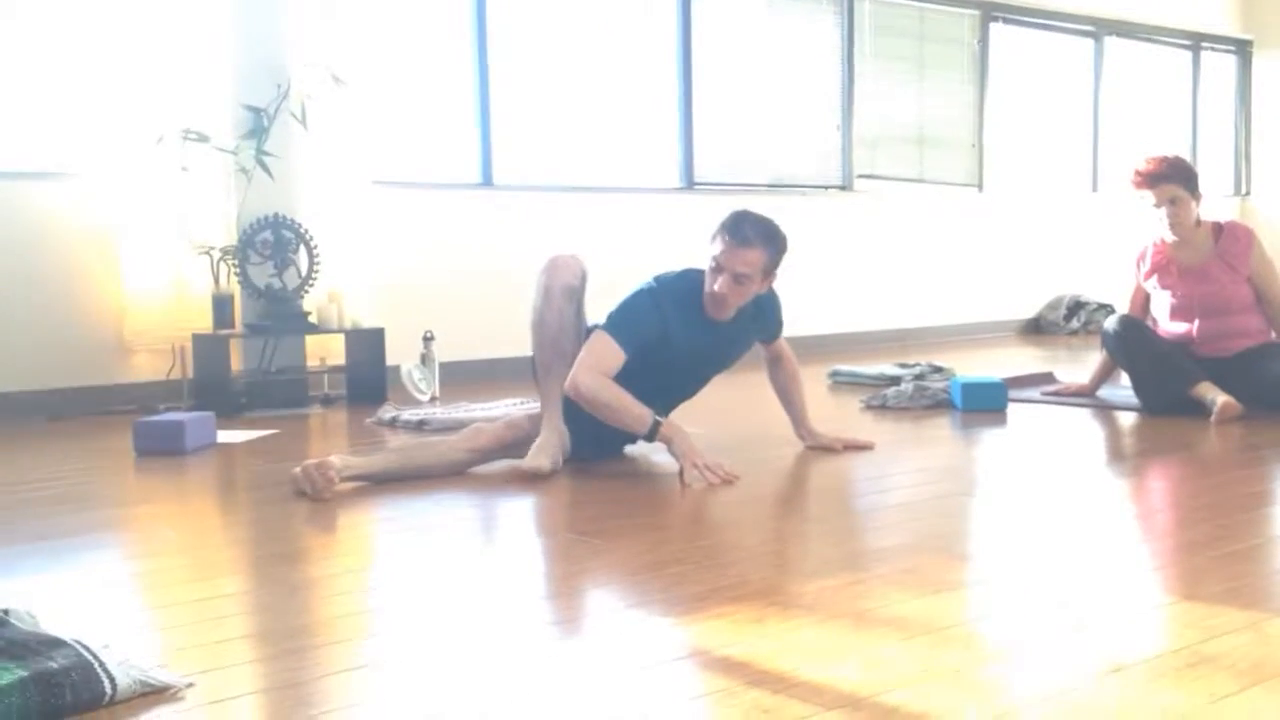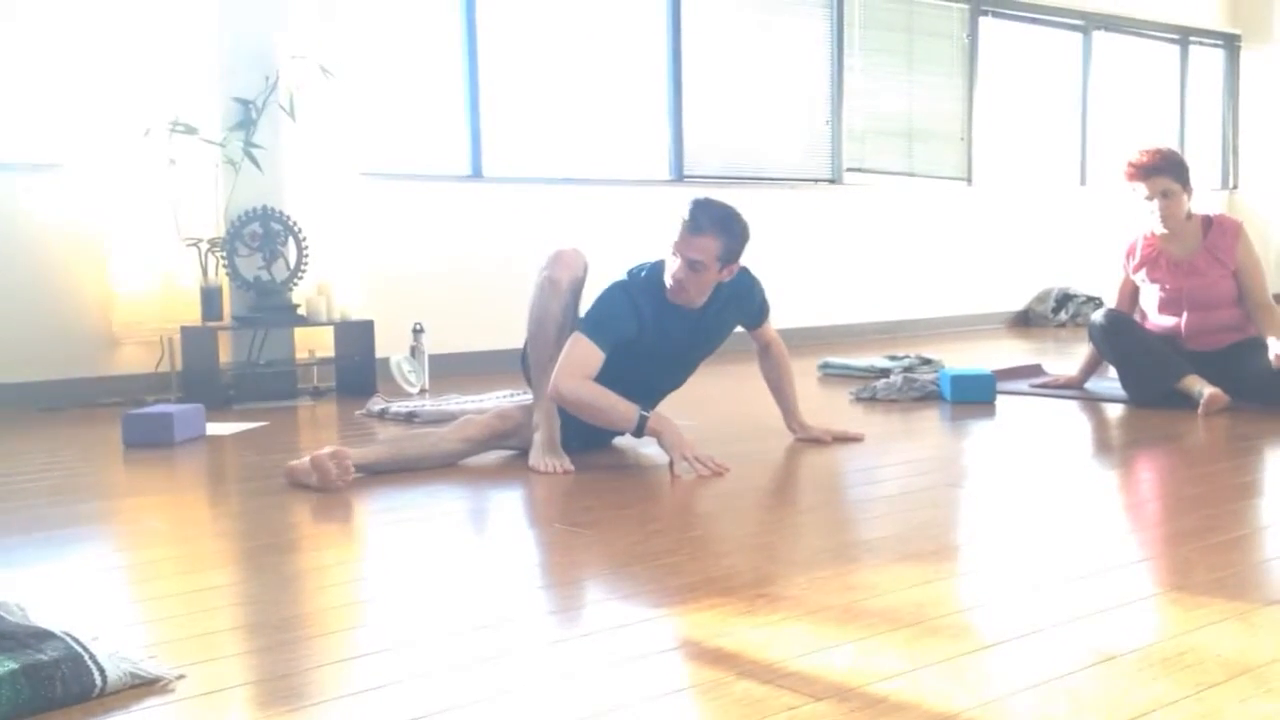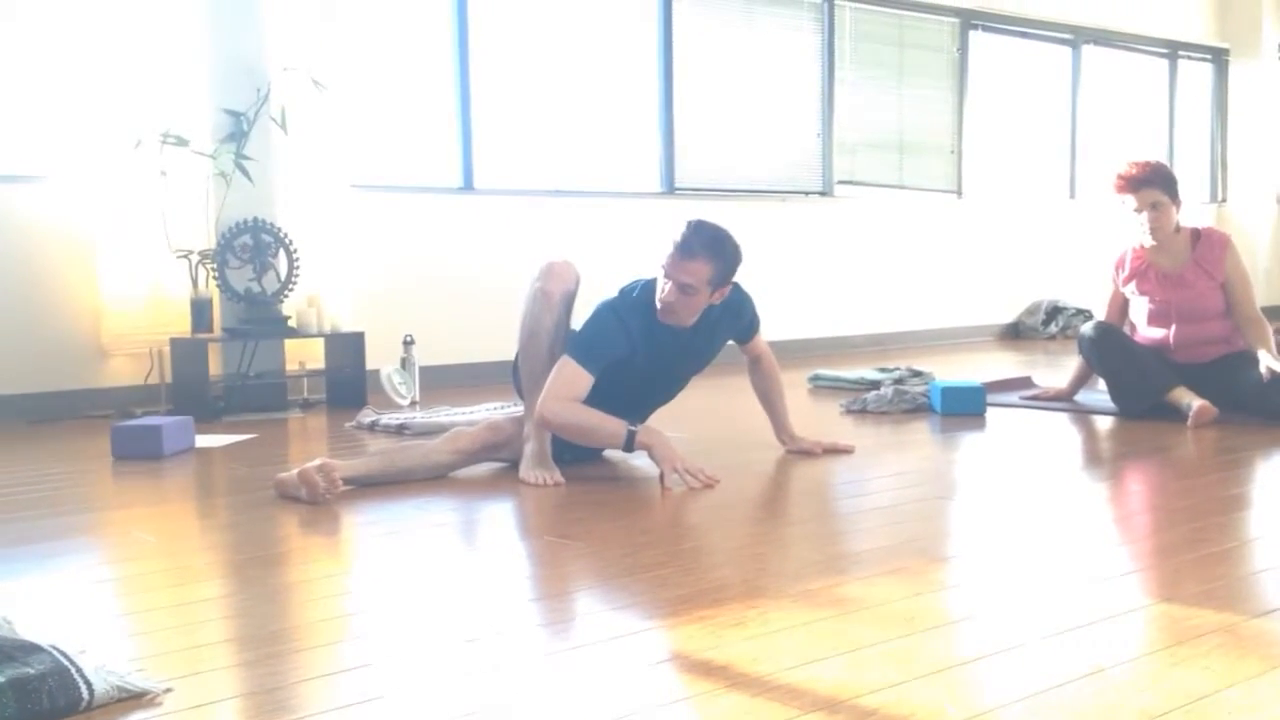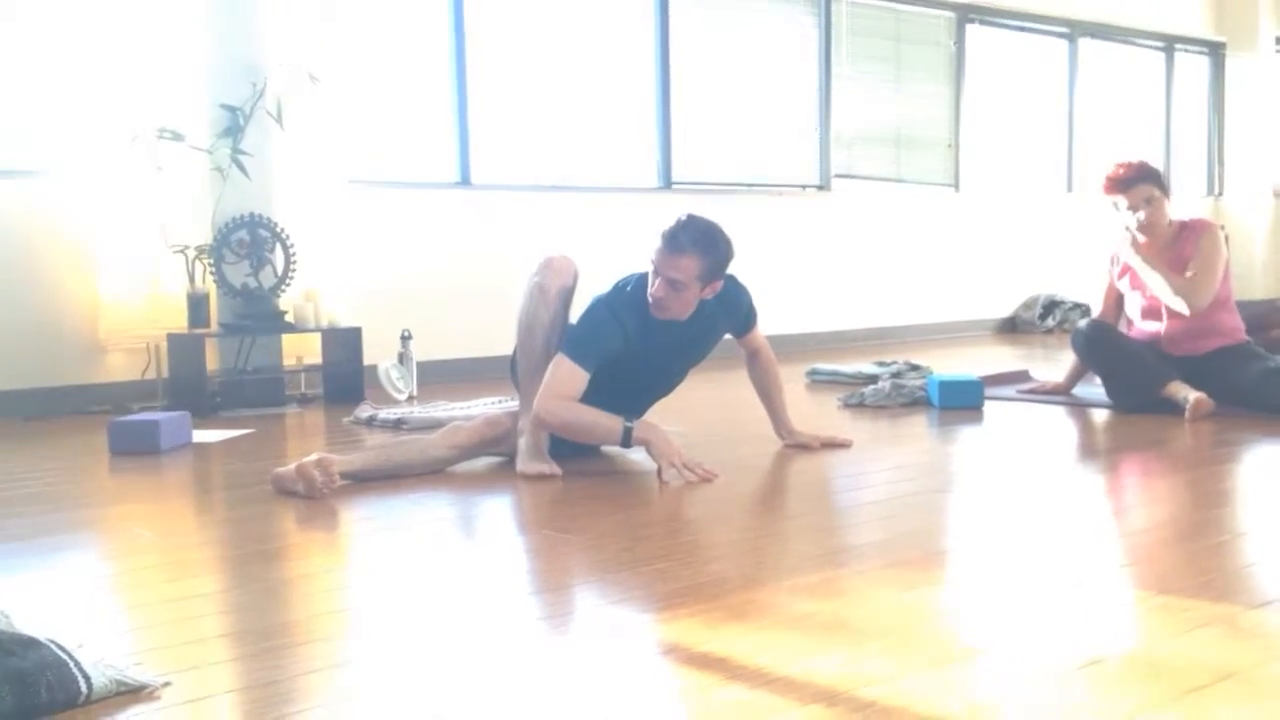
dt=1s
person 1, frame 1
left shoulder: (762, 308)
right shoulder: (659, 298)
left elbow: (779, 357)
right elbow: (584, 382)
left wrist: (808, 431)
right wrist: (672, 433)
left hip: (611, 433)
right hip: (580, 400)
left knee: (496, 439)
left ankle: (346, 467)
person 1, frame 2
left shoulder: (740, 291)
right shoulder: (631, 295)
left elbow: (770, 345)
right elbow: (568, 384)
left wrist: (797, 423)
right wrist: (660, 426)
left hip: (607, 419)
right hip: (561, 389)
left knee: (492, 430)
left ankle: (346, 462)
right ankle: (545, 428)
person 1, frame 3
left shoulder: (732, 307)
right shoulder: (622, 314)
left elbow: (760, 359)
right elbow: (553, 409)
left wrist: (788, 436)
right wrist: (649, 439)
left hip: (600, 428)
right hip: (556, 403)
left knee: (482, 442)
right ankle: (536, 445)
person 1, frame 4
left shoulder: (729, 299)
right shoulder: (614, 309)
left elbow: (759, 352)
right elbow: (550, 407)
left wrist: (787, 430)
right wrist: (645, 433)
left hip: (602, 420)
right hip: (553, 397)
left knee: (478, 437)
right ankle: (508, 442)
person 2, frame 1
left shoulder: (1239, 240)
right shoulder: (1149, 259)
right elbow: (1125, 336)
right wrist: (1092, 385)
left hip: (1247, 361)
right hip: (1180, 369)
right knee: (1116, 326)
right ankle: (1211, 396)
person 2, frame 2
left shoulder: (1228, 234)
right shoulder: (1138, 252)
right elbow: (1111, 329)
right wrist: (1080, 376)
left hip: (1232, 355)
right hip: (1164, 362)
right knee: (1102, 321)
right ankle: (1198, 388)
person 2, frame 3
left shoulder: (1216, 246)
right shoulder: (1127, 264)
left elbow: (1248, 316)
right elbow: (1101, 340)
right wrist: (1070, 389)
left hip: (1220, 367)
right hip: (1154, 373)
right knee: (1092, 333)
right ankle: (1187, 401)
person 2, frame 4
left shoulder: (1203, 234)
right shoulder: (1122, 257)
left elbow: (1193, 302)
right elbow: (1102, 326)
left wrist: (1138, 258)
right wrist: (1067, 382)
left hip: (1218, 357)
right hip: (1152, 364)
right knee: (1086, 333)
right ankle: (1182, 394)
